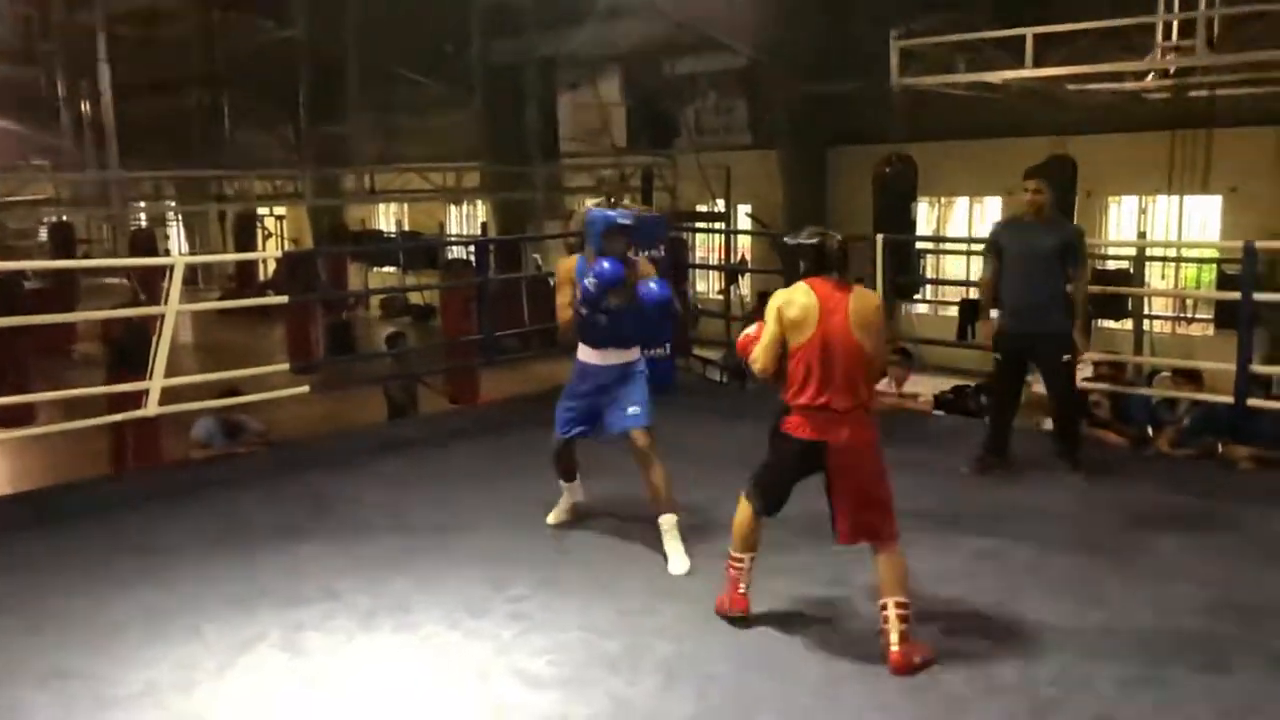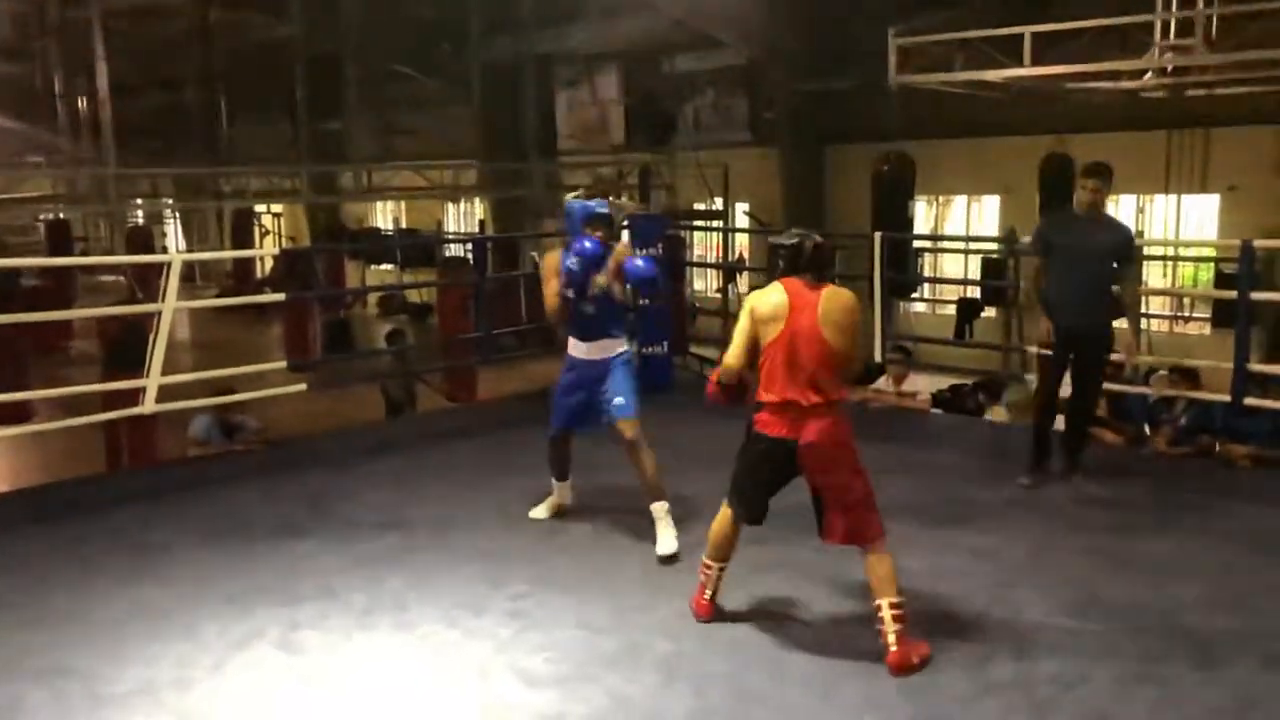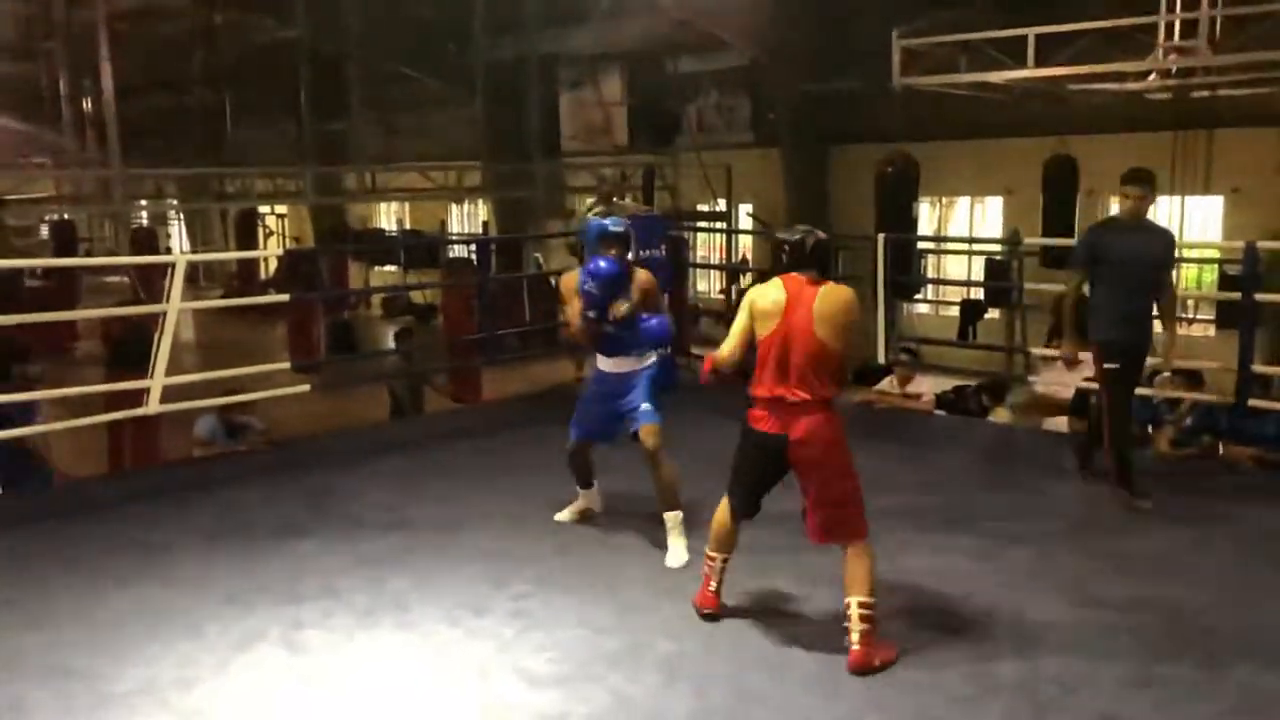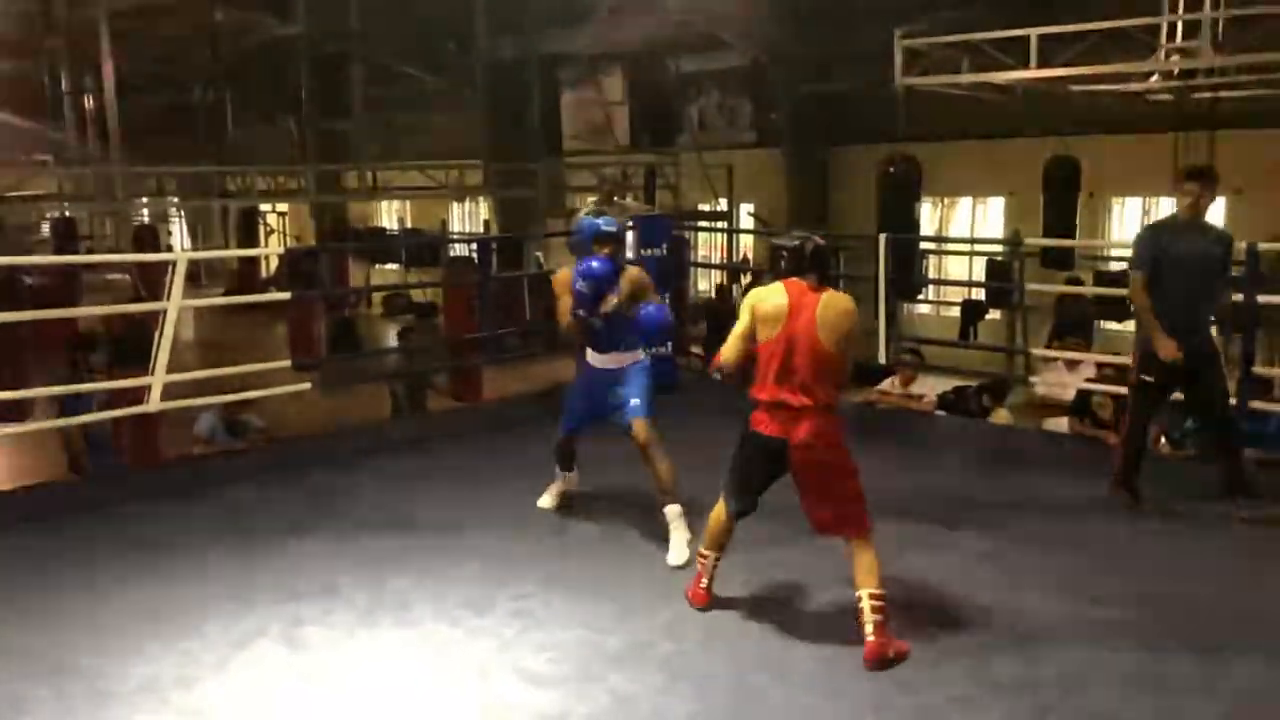
dt=0.4s
person 1, frame 1
left shoulder: (786, 300)
right shoulder: (870, 303)
left elbow: (763, 368)
right elbow: (877, 369)
left wrist: (752, 345)
left hip: (801, 429)
right hip: (855, 431)
left knee: (754, 500)
right knee: (884, 537)
left ankle: (736, 594)
right ankle: (898, 643)
person 1, frame 2
left shoulder: (760, 300)
right shoulder: (846, 303)
left elbow: (733, 369)
right elbow: (849, 366)
left wrist: (719, 383)
left hip: (772, 429)
right hip: (827, 431)
left knee: (733, 509)
right knee: (870, 537)
left ankle: (705, 597)
right ankle: (897, 643)
person 1, frame 3
left shoulder: (760, 294)
right shoulder: (844, 300)
left elbow: (726, 358)
right elbow: (846, 368)
left wrist: (713, 365)
left hip: (765, 423)
right hip: (818, 427)
left knee: (733, 504)
right knee: (854, 536)
left ankle: (709, 592)
right ankle: (863, 643)
person 1, frame 4
left shoulder: (760, 298)
right shoulder: (843, 307)
left elbow: (728, 362)
right elbow: (843, 374)
left hip: (767, 426)
right hip: (819, 430)
left knee: (729, 505)
right knee: (858, 532)
left ankle: (701, 586)
right ankle: (876, 637)
person 2, frame 1
left shoulder: (640, 269)
right shoulder: (570, 268)
left elbow: (665, 314)
right elbow: (564, 325)
left wrist: (661, 306)
right wrist: (586, 298)
left hip: (627, 369)
right hip: (588, 368)
left knee: (643, 445)
right knee: (561, 442)
left ankle: (671, 535)
right ankle: (571, 495)
person 2, frame 2
left shoulder: (619, 255)
right shoulder: (554, 262)
left elbow: (648, 285)
right elbow: (554, 314)
left wrist: (646, 279)
right wrist: (572, 281)
left hip: (614, 360)
right hip: (578, 361)
left knee: (631, 435)
right knee: (558, 434)
left ankle: (663, 521)
right ankle: (560, 494)
person 2, frame 3
left shoulder: (642, 281)
right shoulder: (572, 282)
left elbow: (663, 320)
right elbow: (580, 336)
left wrist: (662, 328)
right wrist: (592, 303)
left hip: (641, 374)
right hip: (604, 374)
left knee: (651, 444)
right knee: (576, 447)
left ankle: (675, 531)
right ankle: (587, 499)
person 2, frame 4
left shoulder: (633, 276)
right shoulder: (566, 279)
left elbow: (658, 309)
right elbow: (570, 332)
left wrist: (658, 321)
right wrist: (583, 301)
left hip: (630, 368)
right hip: (593, 368)
left knee: (644, 437)
right knee: (563, 436)
left ankle: (678, 526)
right ankle: (564, 481)
person 3, frame 1
left shoulder: (1067, 233)
right shoulder: (1003, 230)
left elbow: (1079, 281)
right elbow: (990, 276)
left wrist: (1079, 328)
right wrist: (986, 317)
left hip: (1054, 330)
right hip: (1012, 328)
left knee: (1064, 396)
right knee: (1003, 394)
left ankle: (1072, 460)
right ankle: (993, 453)
person 3, frame 2
left shoulder: (1119, 234)
right shoulder: (1052, 225)
left elbow: (1129, 282)
right elbow: (1035, 273)
left wrist: (1133, 329)
right wrist: (1041, 315)
left hip: (1097, 328)
right hip: (1058, 324)
left knee: (1084, 398)
right knee: (1046, 393)
left ankle: (1072, 459)
right ankle: (1039, 462)
person 3, frame 3
left shoulder: (1163, 239)
right shoulder: (1097, 235)
left elbow: (1166, 289)
right elbow: (1074, 287)
left wrist: (1169, 332)
right wrist: (1069, 336)
left hip: (1140, 336)
right hip: (1108, 335)
left knee: (1116, 406)
right knee: (1117, 410)
right ankle: (1126, 481)
person 3, frame 4
left shoulder: (1221, 241)
right shoulder: (1153, 236)
left elbow: (1222, 293)
right elbow: (1137, 289)
right wrist: (1158, 337)
left hip: (1200, 344)
right hip: (1158, 344)
left knee: (1221, 418)
right knee: (1140, 417)
left ankle: (1239, 492)
right ankle: (1124, 482)
